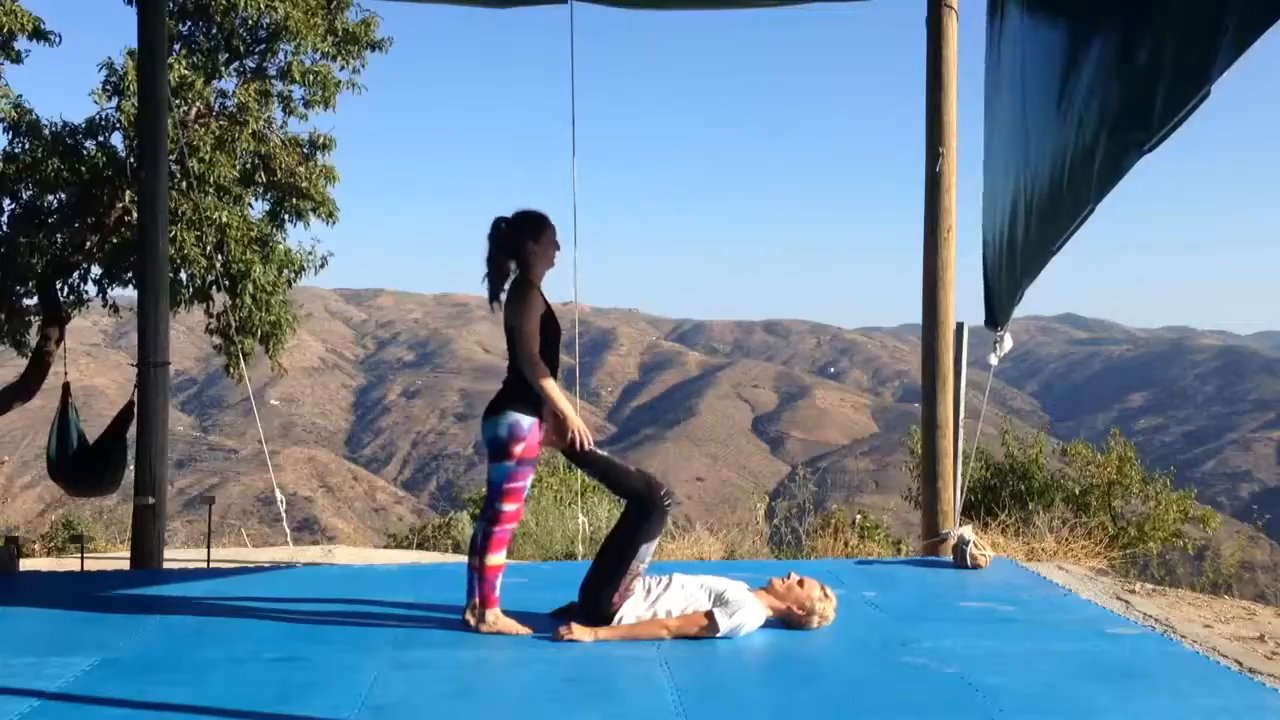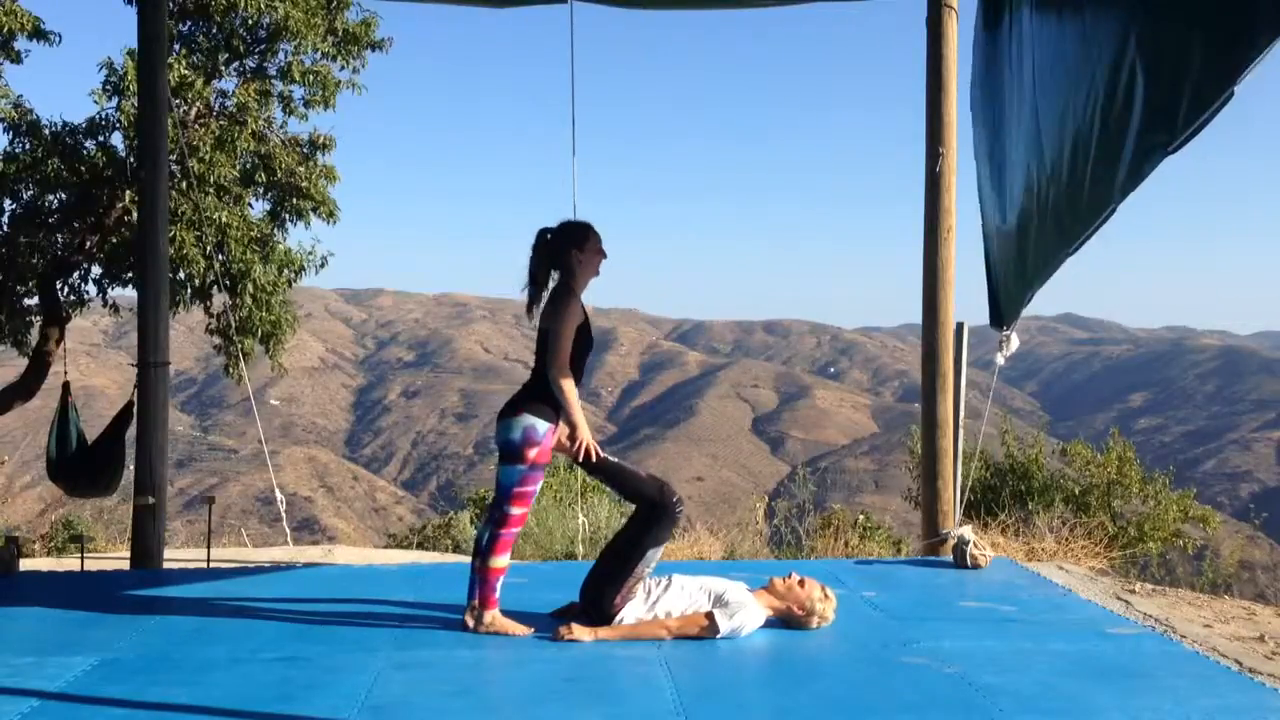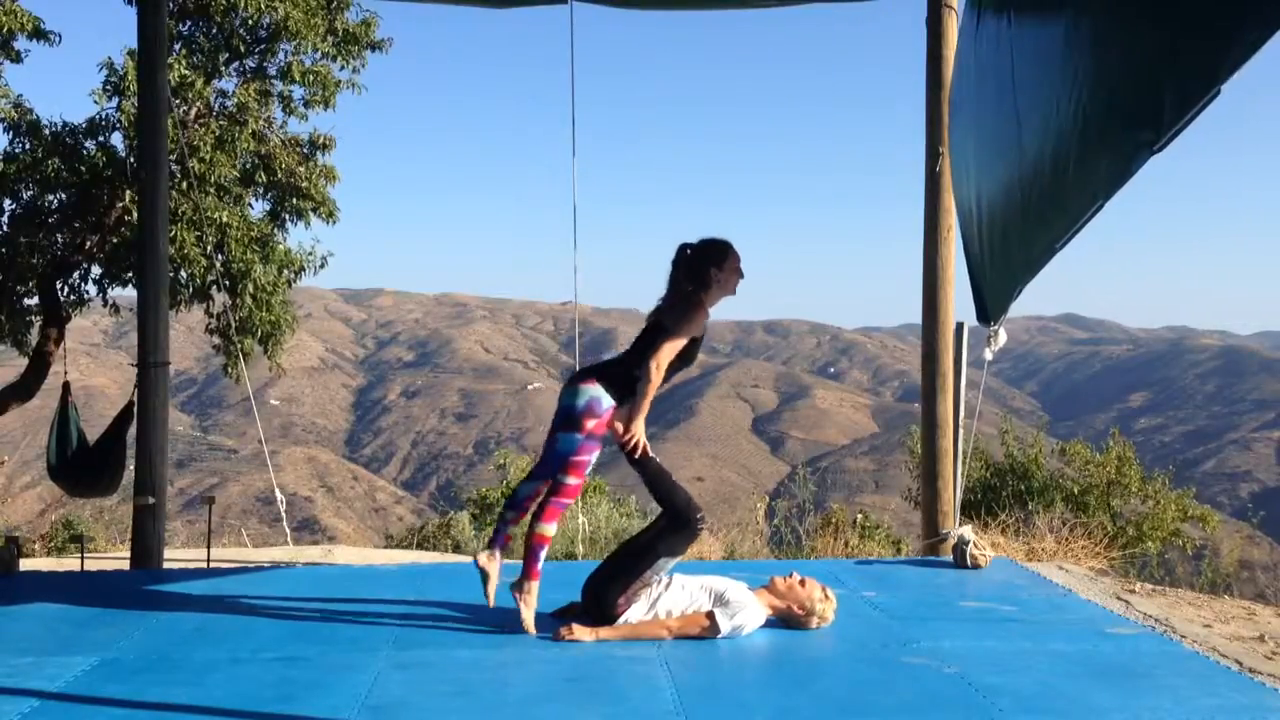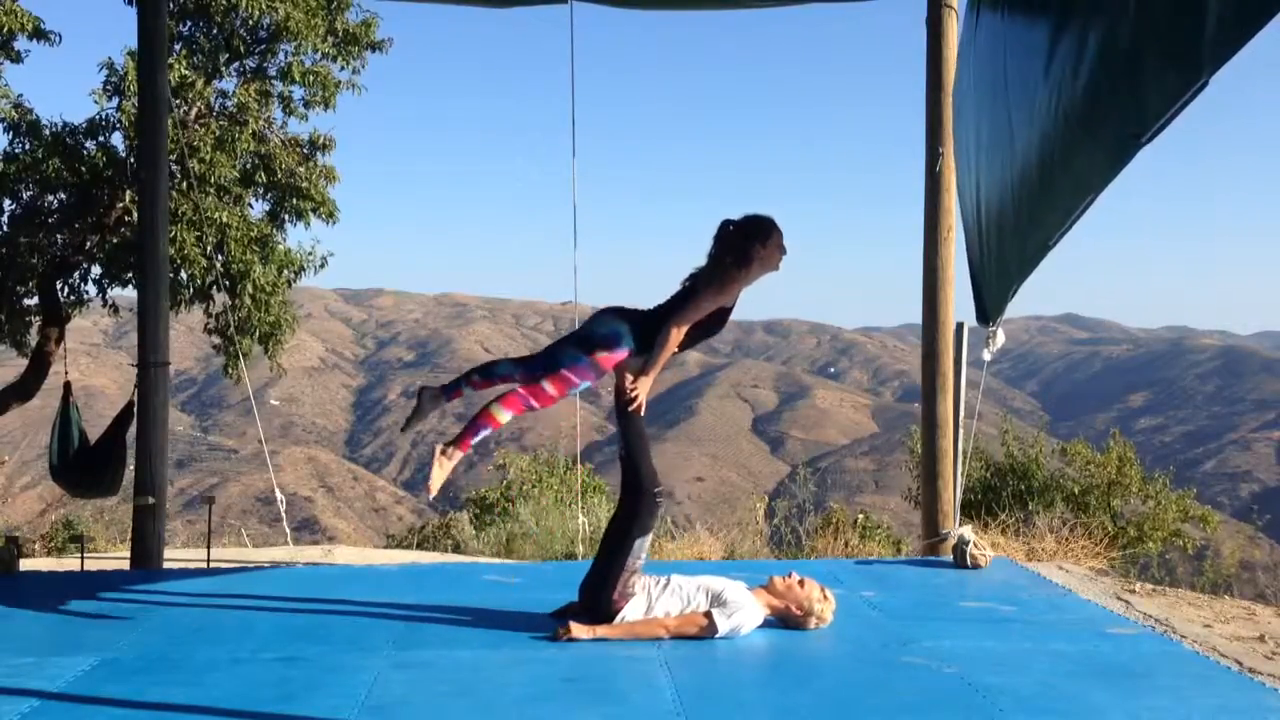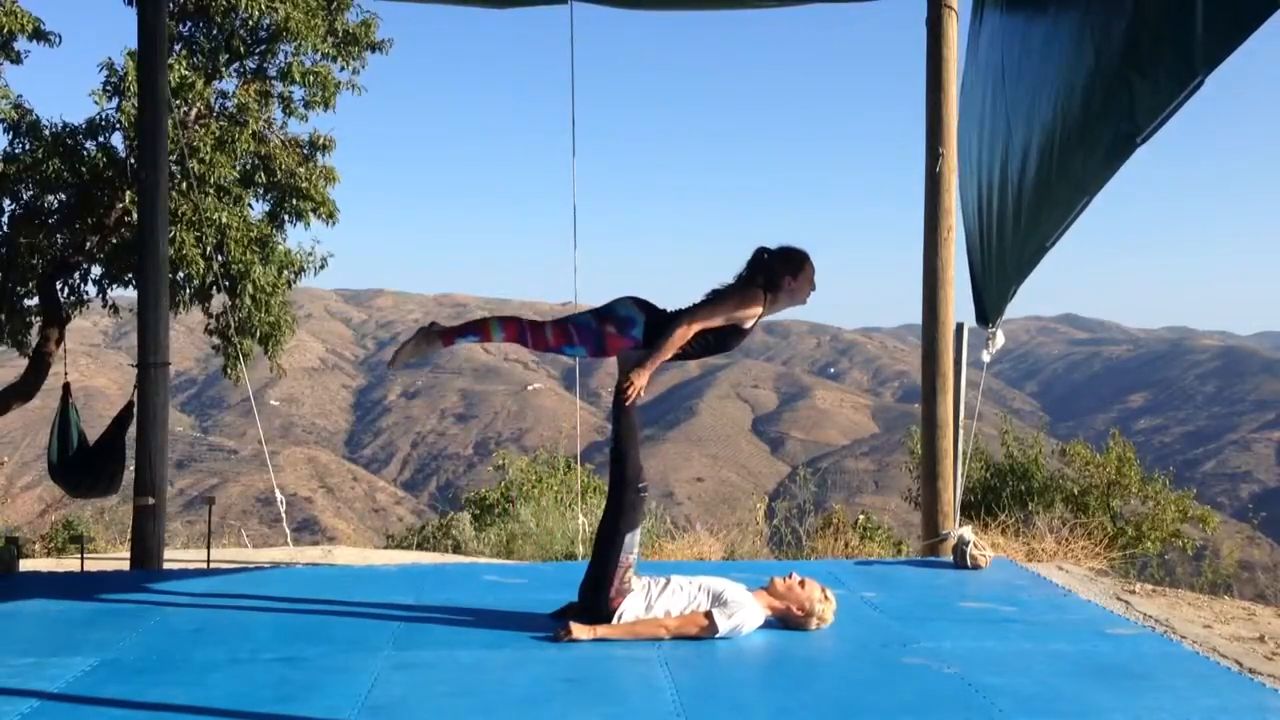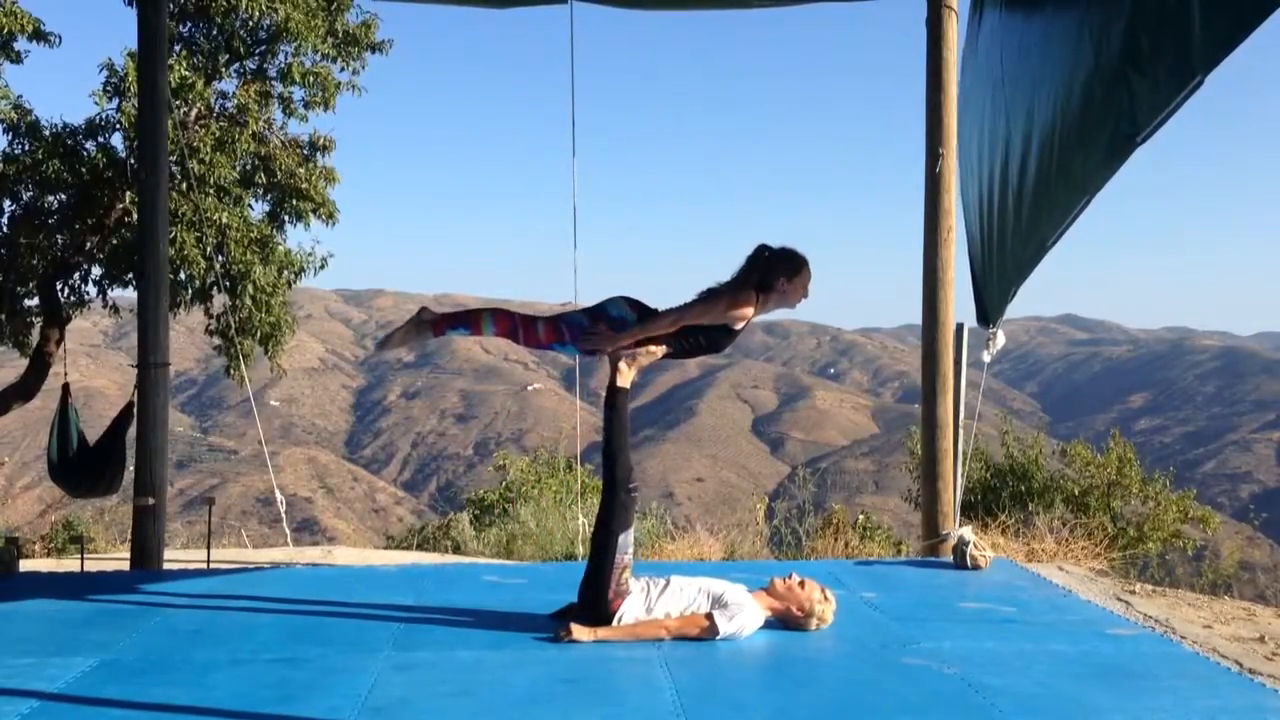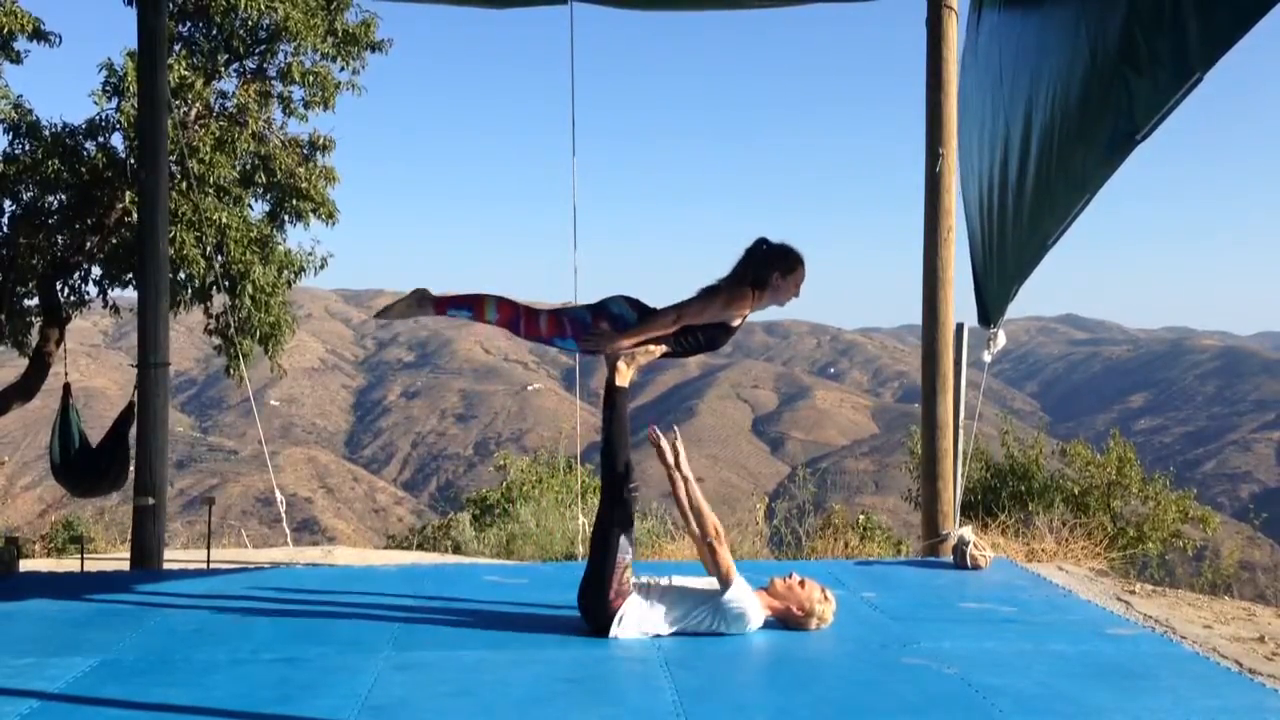
dt=0.7s
person 1, frame 1
left shoulder: (525, 292)
right shoulder: (527, 292)
right elbow: (531, 362)
left wrist: (552, 414)
right wrist: (568, 412)
left hip: (513, 413)
right hip: (516, 417)
left knee: (495, 513)
right knee: (504, 515)
left ankle: (477, 605)
right ankle: (489, 613)
person 1, frame 2
left shoulder: (561, 298)
right shoulder: (569, 302)
right elbow: (558, 370)
left wrist: (560, 422)
right wrist: (579, 425)
left hip: (524, 419)
right hip: (528, 422)
left knee: (504, 513)
right knee: (511, 518)
left ankle: (478, 607)
right ankle: (488, 614)
person 1, frame 3
left shoulder: (683, 303)
right shoulder: (697, 313)
right elbow: (655, 365)
left wrist: (625, 411)
right wrist: (638, 420)
left hip: (589, 388)
right hip: (595, 398)
left knee: (544, 475)
right knee: (562, 491)
left ankle: (493, 553)
right ankle: (528, 582)
person 1, frame 4
left shoulder: (722, 274)
right shoulder: (730, 283)
right elbow: (677, 326)
left wrist: (640, 362)
right wrist: (648, 377)
left hip: (616, 328)
right hip: (616, 337)
left knee: (526, 370)
right knee: (537, 391)
left ankle: (438, 395)
right ankle: (453, 451)
person 1, frame 5
left shoulder: (748, 300)
right shoulder: (751, 305)
right elbow: (687, 326)
left wrist: (643, 364)
right wrist: (645, 369)
left hip: (634, 327)
right hip: (631, 328)
left knee: (539, 335)
right knee: (536, 334)
left ankle: (441, 334)
right ankle: (439, 338)
person 1, frame 6
left shoulder: (741, 298)
right shoulder: (743, 306)
right elbow: (679, 318)
left wrist: (624, 340)
right wrist: (623, 340)
left hip: (626, 322)
right hip: (625, 324)
left knee: (530, 329)
right knee: (527, 330)
left ankle: (434, 321)
right ankle: (428, 328)
person 1, frame 7
left shoulder: (735, 294)
right shoulder: (741, 301)
right elbow: (677, 318)
left wrist: (626, 341)
right wrist: (625, 342)
left hip: (624, 324)
right hip: (621, 326)
left knee: (528, 322)
right knee: (524, 321)
left ankle: (429, 303)
right ankle: (426, 305)
person 2, frame 1
left shoulder: (745, 615)
right shoulder: (744, 596)
left elbow: (670, 628)
left wrist: (595, 633)
left hip: (613, 606)
right hip: (616, 602)
left knee: (653, 497)
person 2, frame 2
left shoulder: (746, 616)
right shoulder: (744, 596)
left elbow: (671, 628)
left wrist: (595, 634)
left hip: (614, 607)
right hip: (615, 601)
left knee: (664, 503)
person 2, frame 3
left shoulder: (747, 615)
right shoulder: (743, 597)
left elbow: (671, 628)
left wrist: (596, 633)
left hip: (615, 605)
right hip: (614, 601)
left knee: (687, 518)
person 2, frame 4
left shoulder: (744, 615)
right shoulder: (743, 596)
left elbow: (668, 627)
left wrist: (594, 632)
left hip: (613, 608)
right hip: (616, 602)
left knee: (646, 495)
left ankle: (627, 398)
person 2, frame 5
left shoulder: (745, 615)
right shoulder: (742, 597)
left elbow: (667, 627)
left wrist: (594, 630)
left hip: (613, 605)
right hip: (618, 603)
left knee: (631, 494)
person 2, frame 6
left shoulder: (744, 618)
right shoulder: (742, 599)
left elbow: (668, 628)
left wrist: (594, 632)
left hip: (613, 611)
right hip: (619, 603)
left knee: (620, 499)
left ankle: (621, 380)
person 2, frame 7
left shoulder: (747, 612)
right shoulder: (741, 598)
left elbow: (715, 539)
right elbow: (698, 531)
left wrist: (686, 474)
right wrist: (673, 470)
left hip: (611, 612)
right hip: (612, 608)
left knee: (621, 497)
left ankle: (620, 378)
